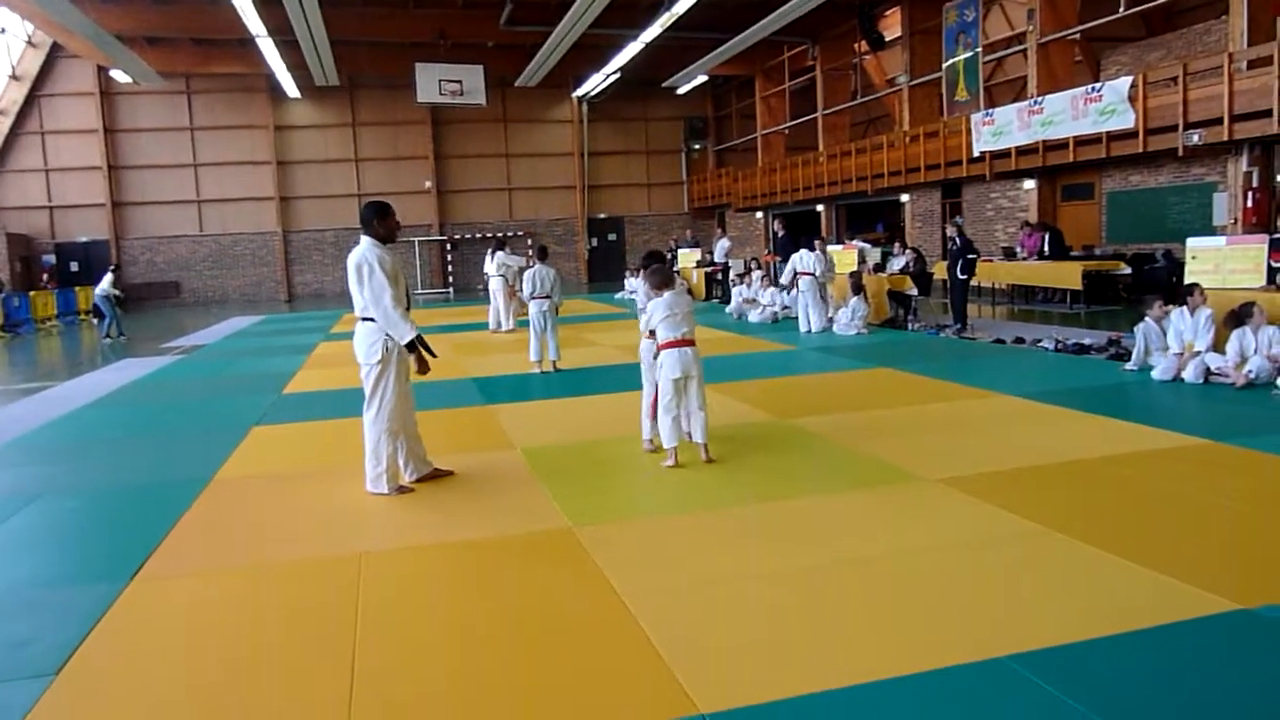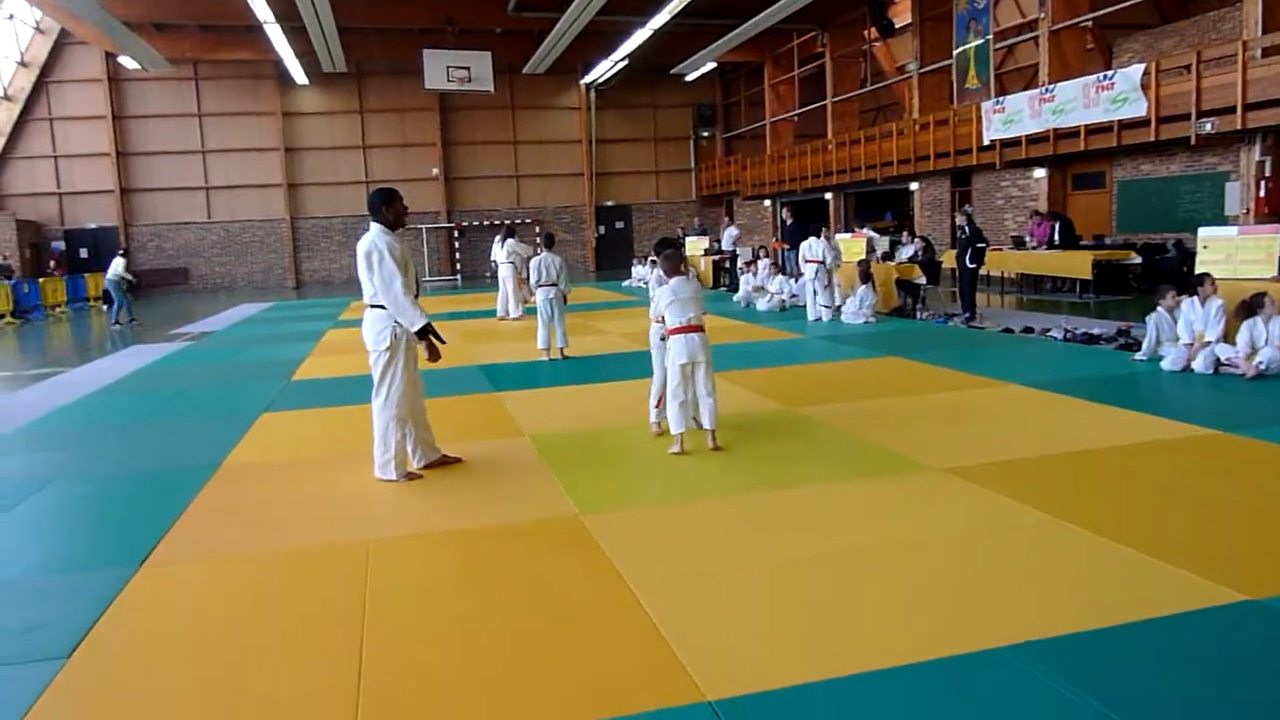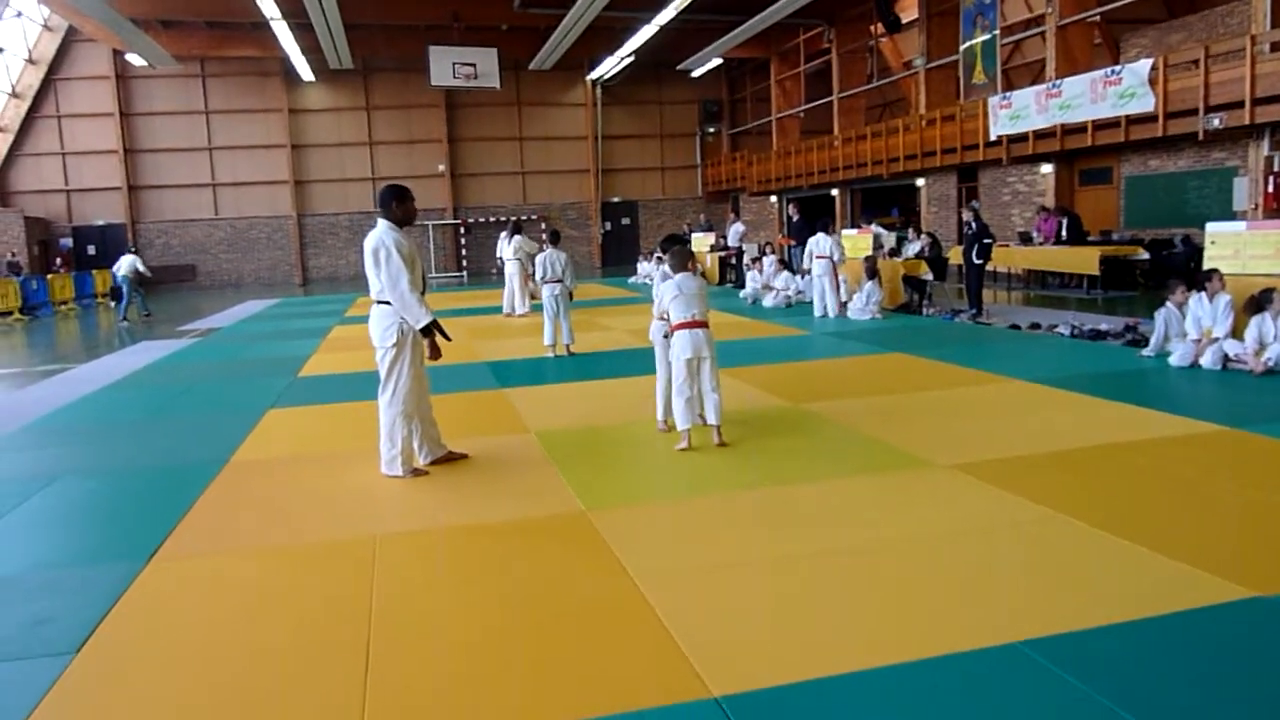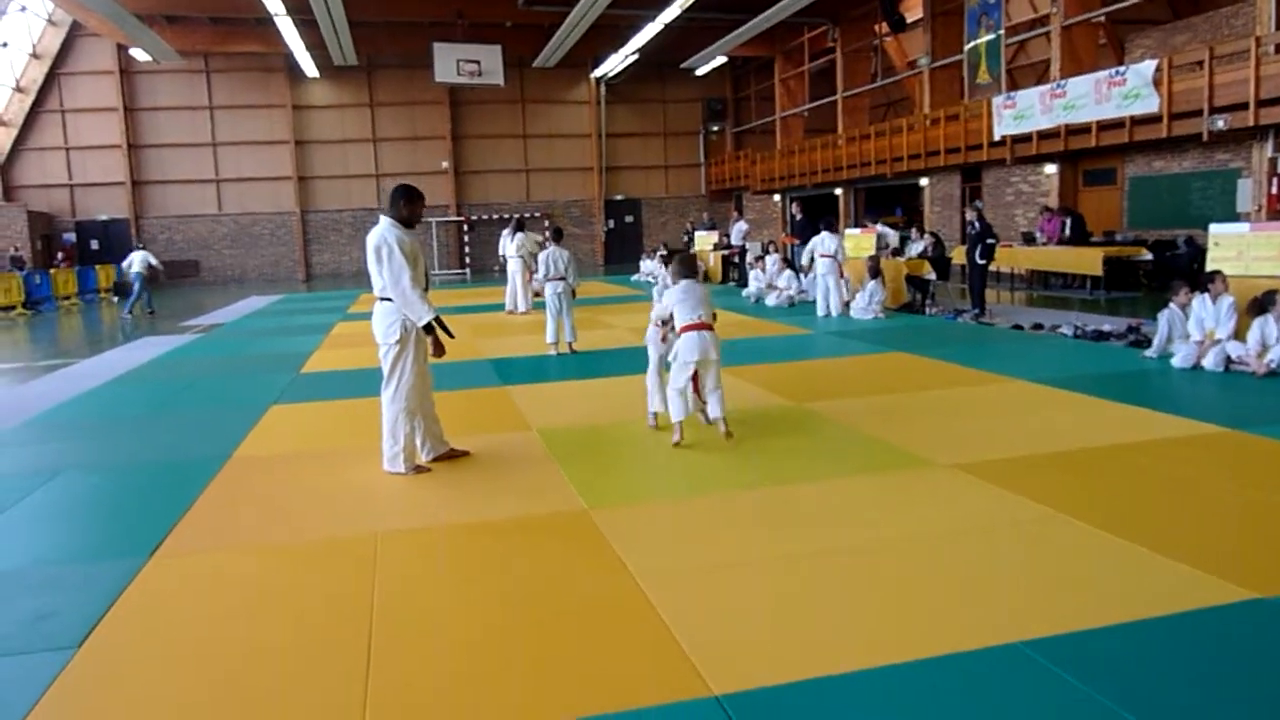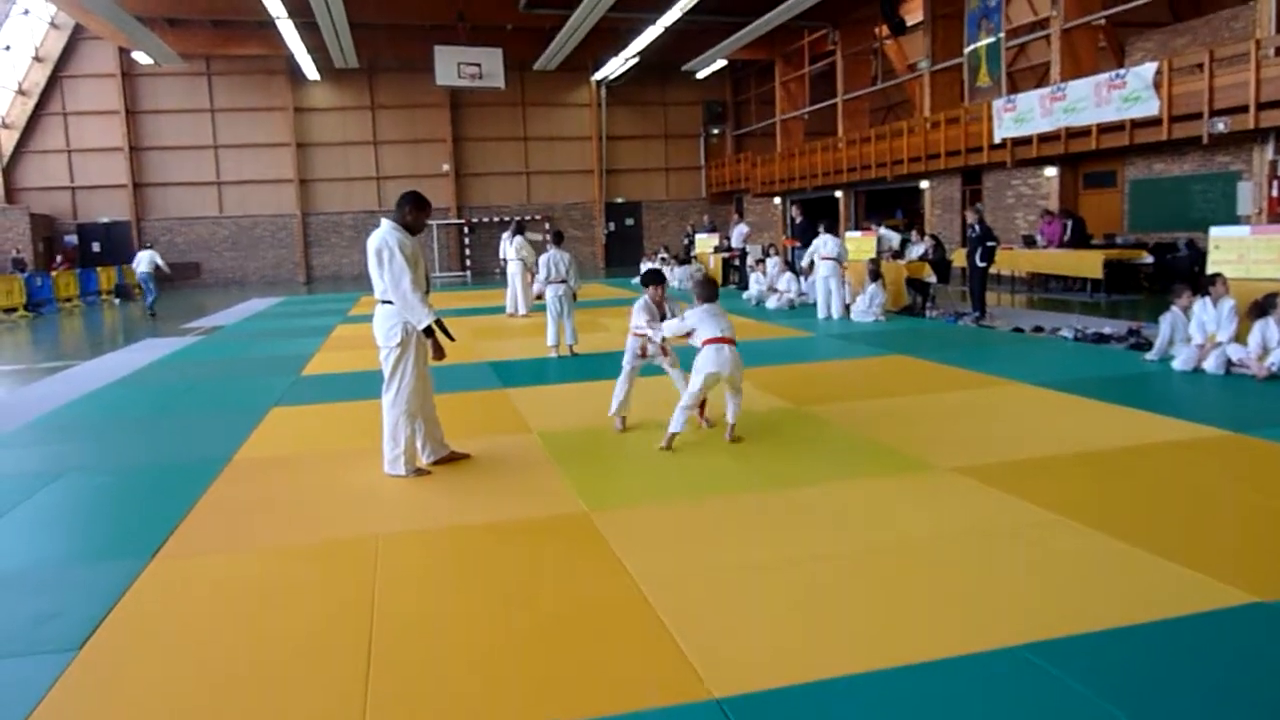
dt=0.2s
person 1, frame 1
left shoulder: (373, 253)
right shoulder: (370, 256)
right elbow: (387, 307)
left wrist: (410, 342)
right wrist: (416, 349)
left hip: (386, 338)
right hip: (380, 340)
left knee: (401, 408)
right knee: (383, 411)
left ankle: (418, 468)
right ankle: (382, 480)
person 1, frame 2
left shoulder: (381, 241)
right shoulder: (380, 243)
right elbow: (397, 294)
left wrist: (419, 329)
right wrist: (425, 337)
left hip: (395, 325)
right hip: (389, 327)
left knee: (410, 394)
right knee: (391, 398)
left ankle: (426, 455)
right ankle: (390, 467)
person 1, frame 3
left shoulder: (389, 237)
right shoulder: (388, 240)
right elbow: (403, 291)
left wrist: (426, 324)
right wrist: (428, 333)
left hip: (402, 321)
right hip: (395, 323)
left knee: (416, 391)
right knee: (398, 394)
left ankle: (433, 451)
right ankle: (396, 463)
person 1, frame 4
left shoulder: (393, 234)
right shoulder: (389, 236)
right elbow: (405, 287)
left wrist: (427, 323)
right wrist: (432, 331)
left hip: (405, 318)
right hip: (399, 320)
left knee: (419, 388)
right knee: (401, 391)
left ankle: (434, 448)
right ankle: (398, 460)
person 1, frame 5
left shoulder: (395, 237)
right shoulder: (390, 239)
right elbow: (405, 290)
left wrist: (428, 326)
right wrist: (431, 333)
left hip: (406, 321)
right hip: (400, 323)
left knee: (420, 391)
right knee: (402, 394)
left ankle: (435, 451)
right ankle: (399, 462)
person 2, frame 1
left shoulder: (655, 305)
right shoulder: (687, 299)
left elbow: (645, 327)
left hip: (670, 357)
right hip: (691, 354)
left knee: (668, 408)
right knee: (697, 405)
left ankle: (672, 455)
right ankle: (703, 450)
person 2, frame 2
left shoulder: (662, 292)
right shoulder: (695, 286)
left elbow: (654, 315)
left hip: (678, 343)
right hip: (699, 340)
left knee: (676, 394)
right knee: (705, 391)
left ankle: (678, 441)
right ankle: (711, 438)
person 2, frame 3
left shoulder: (666, 286)
right shoulder: (701, 283)
left elbow: (657, 312)
left hip: (682, 338)
right hip: (703, 335)
left knee: (682, 390)
right knee: (710, 387)
left ankle: (685, 437)
right ankle: (717, 434)
person 2, frame 4
left shoulder: (672, 293)
right shoulder: (703, 290)
left elbow: (656, 315)
left wrist: (663, 319)
left hip: (688, 342)
right hip: (710, 340)
left knee: (676, 388)
right knee: (713, 387)
left ankle: (678, 431)
right ankle: (722, 424)
person 2, frame 5
left shoulder: (694, 314)
right shoulder: (720, 312)
left elbow: (670, 328)
left wrist: (656, 334)
left hip: (711, 356)
right hip: (731, 355)
left knee: (688, 400)
right knee: (734, 392)
left ankle: (669, 439)
right ankle: (730, 431)
person 3, frame 1
left shoulder: (674, 287)
right shoulder: (645, 293)
left elbow: (681, 312)
right elbow: (648, 321)
left hip: (673, 344)
right hip: (652, 345)
left knee: (680, 388)
right knee: (651, 392)
left ankle: (686, 429)
right ankle: (648, 437)
person 3, frame 2
left shoulder: (685, 275)
right shoulder: (657, 278)
left elbow: (691, 300)
right elbow: (658, 307)
left hip: (682, 331)
right hip: (663, 330)
left knee: (687, 374)
right knee: (661, 376)
left ankle: (691, 414)
right ankle: (655, 419)
person 3, frame 3
left shoulder: (687, 274)
right shoulder: (662, 276)
left elbow: (693, 299)
right elbow: (662, 304)
left hip: (684, 328)
right hip: (664, 328)
left knee: (689, 372)
right knee: (665, 373)
left ankle: (695, 411)
right ankle: (661, 418)
person 3, frame 4
left shoulder: (688, 286)
right shoulder: (661, 289)
left elbow: (692, 307)
right elbow: (660, 313)
left hip: (679, 333)
right hip: (659, 333)
left knee: (691, 369)
right knee: (655, 369)
left ankle: (697, 407)
right ankle: (653, 413)
person 3, frame 5
left shoulder: (667, 303)
right shoulder: (641, 307)
right elbow: (651, 329)
left hip: (658, 343)
right hip: (638, 343)
left knee: (679, 375)
right knee: (627, 375)
right ankle: (620, 415)
